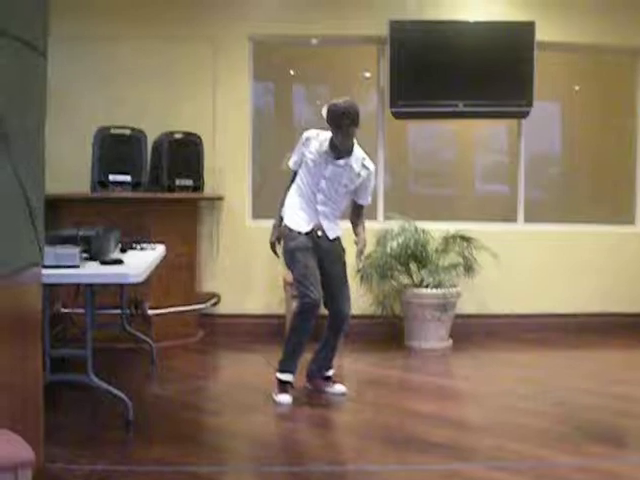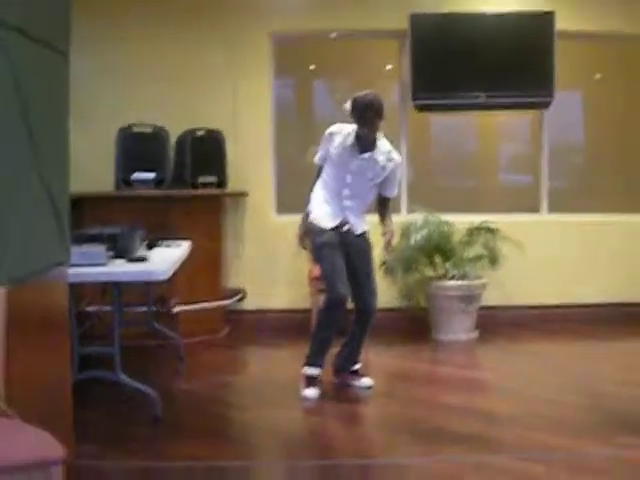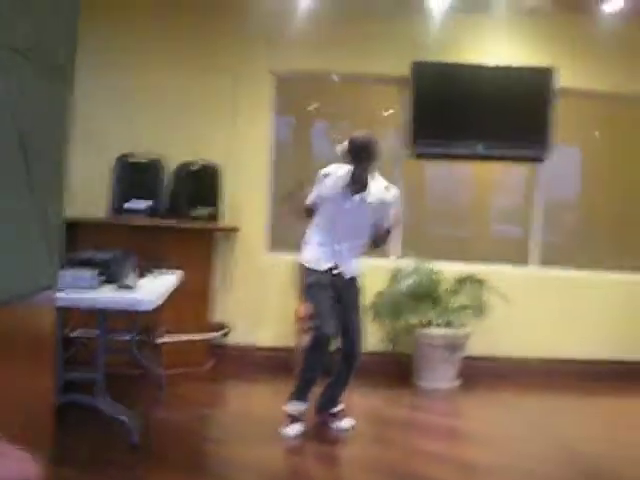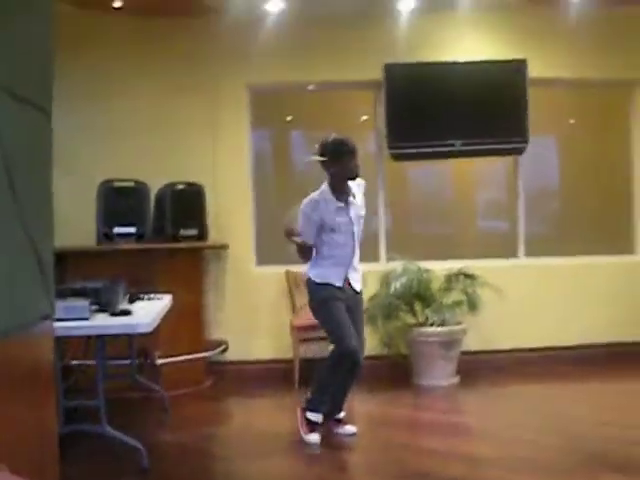
dt=0.4s
person 1, frame 1
left shoulder: (364, 168)
right shoulder: (310, 141)
left elbow: (357, 210)
right elbow: (292, 181)
left wrist: (360, 233)
right wrist: (278, 223)
left hip: (329, 237)
right hip: (297, 231)
left knee: (341, 311)
right knee: (310, 299)
left ankle: (319, 373)
right ankle: (285, 375)
person 1, frame 2
left shoulder: (390, 160)
right shoulder: (334, 136)
left elbow: (384, 202)
right elbow: (319, 177)
left wrist: (387, 225)
right wrist: (305, 219)
left hip: (356, 231)
right hip: (324, 226)
left knee: (367, 305)
right knee: (338, 295)
left ankle: (346, 366)
right ankle: (312, 369)
person 1, frame 3
left shoulder: (385, 196)
right shoulder: (329, 177)
left elbow: (378, 241)
right elbow: (310, 212)
left wrist: (388, 228)
right wrist: (299, 206)
left hip: (347, 274)
right hip: (317, 268)
left knee: (353, 348)
right knee: (324, 333)
left ankle: (328, 406)
right ankle: (296, 406)
person 1, frame 4
left shoulder: (359, 189)
right shoulder: (314, 205)
right elbow: (306, 255)
right wrist: (301, 243)
left hip: (352, 285)
right hip: (324, 286)
left knee: (355, 358)
right knee: (348, 349)
left ankle: (331, 414)
right ankle: (311, 413)
